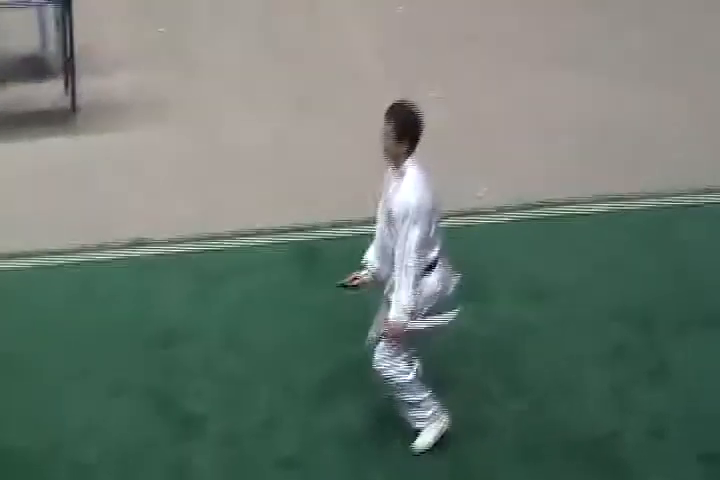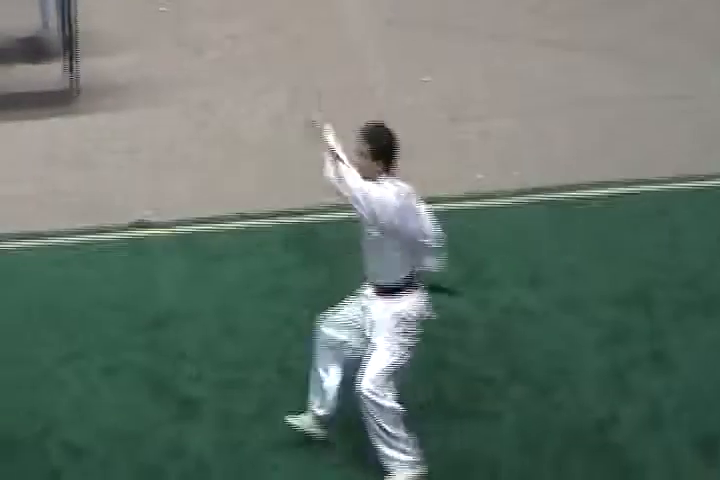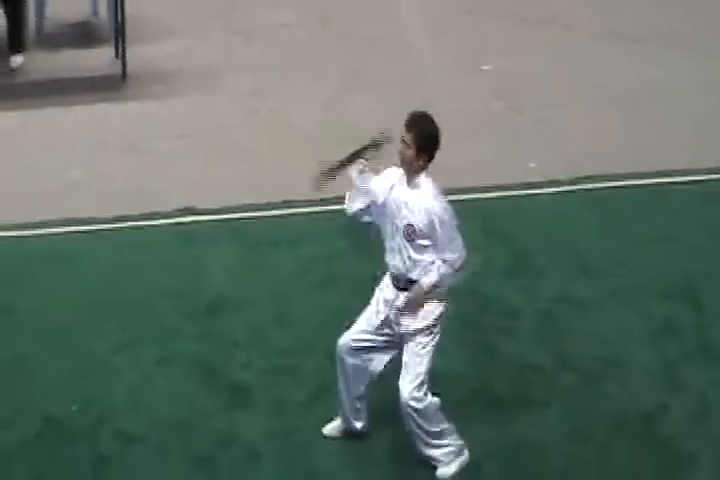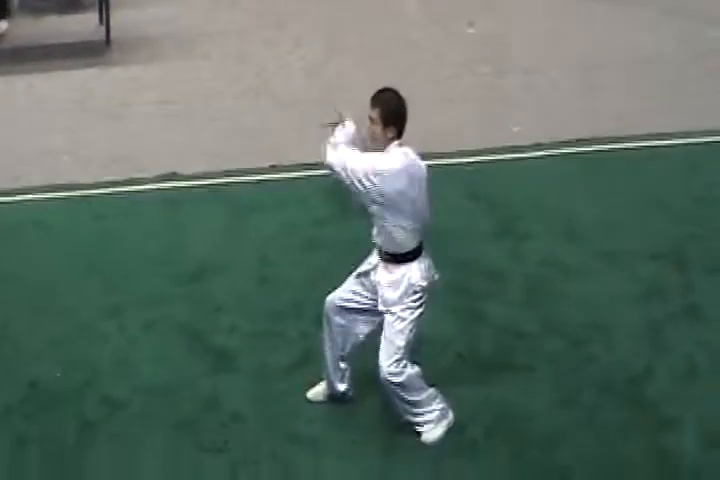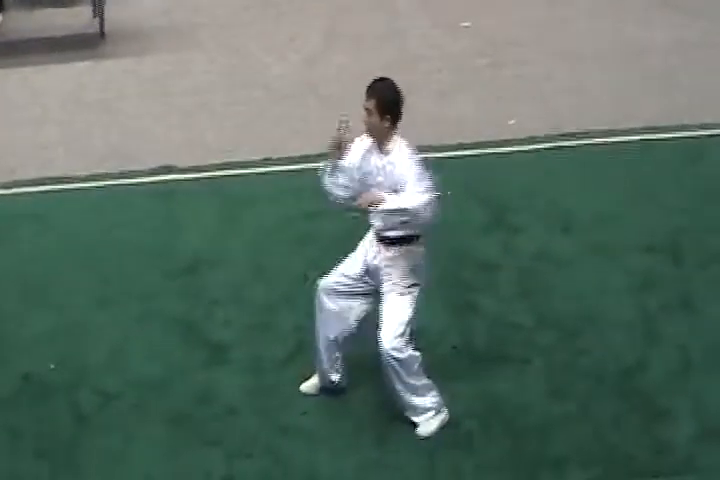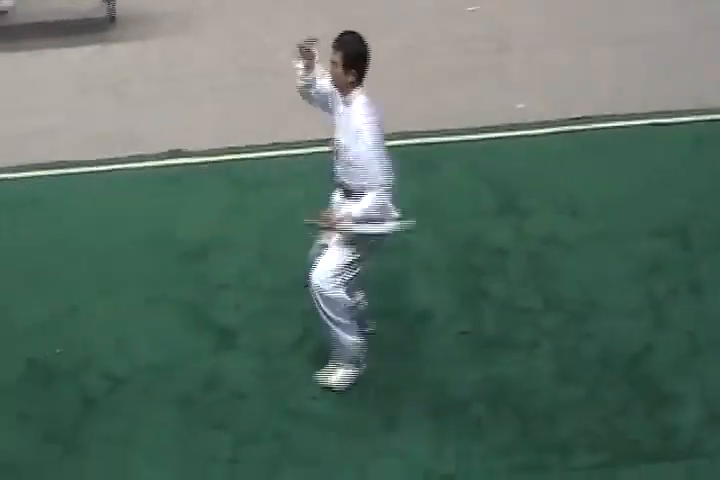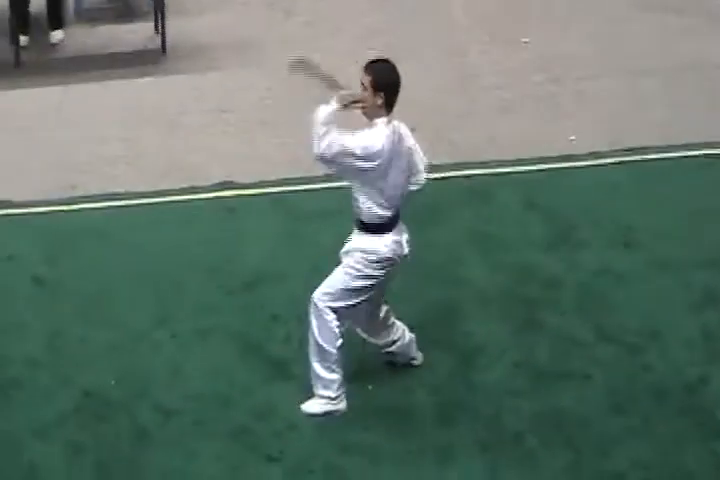
dt=0.4s
person 1, frame 1
left shoulder: (412, 192)
right shoulder: (395, 176)
left elbow: (410, 256)
right elbow: (384, 231)
left wrist: (400, 315)
right wrist: (370, 269)
left hip: (421, 283)
right hip: (406, 278)
left knee: (388, 358)
right knee: (379, 339)
left ankle: (431, 417)
right ankle: (408, 386)
person 1, frame 2
left shoulder: (386, 198)
right shoulder: (402, 193)
left elbow: (348, 182)
right elbow: (432, 236)
left wrist: (334, 163)
right wrist: (426, 266)
left hip: (399, 307)
right hip: (377, 295)
left knee: (373, 388)
right knee: (330, 330)
right ankle: (319, 417)
person 1, frame 3
left shoulder: (433, 204)
right shoulder: (390, 180)
left elbow: (454, 257)
right elbow: (356, 207)
left wrist: (426, 289)
right wrist: (360, 177)
left hip: (420, 304)
right hip: (390, 291)
left knee: (411, 394)
right knee: (349, 348)
right ankle: (352, 420)
person 1, frame 4
left shoulder: (390, 167)
right shoulder: (405, 160)
left elbow: (338, 160)
left wrist: (344, 133)
left hip: (404, 274)
right hip: (383, 262)
left knee: (392, 367)
right knee: (337, 307)
left ankle: (436, 415)
right ankle: (337, 383)
person 1, frame 5
left shoulder: (405, 161)
right shoulder: (364, 146)
left elbow: (423, 209)
right elbow: (338, 193)
left wrist: (383, 201)
right wrist: (337, 160)
left hip: (403, 257)
right hip: (374, 245)
left knee: (392, 345)
right knee: (330, 290)
left ankle: (430, 409)
right ankle: (329, 374)
person 1, frame 6
left shoulder: (361, 119)
right shoulder: (343, 95)
left elbow: (379, 181)
right elbow: (311, 91)
left wrist: (347, 218)
right wrist: (308, 66)
left hip: (363, 207)
right hip: (347, 200)
left knee: (324, 281)
right knee: (323, 256)
left ankle: (349, 359)
right ankle: (353, 321)
person 1, frame 7
left shoulder: (373, 142)
right shoulder: (400, 134)
left elbow: (323, 145)
right elbow: (417, 176)
left wrist: (333, 105)
left hip: (374, 245)
right hip: (387, 236)
left knee: (324, 305)
right knee: (365, 309)
left ankle: (330, 394)
right ankle: (406, 349)
